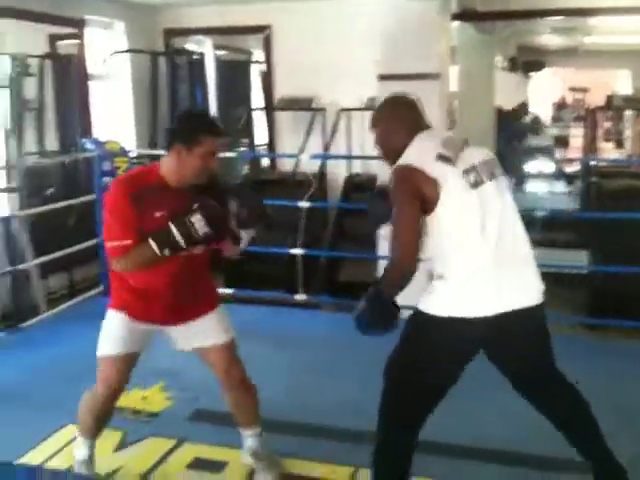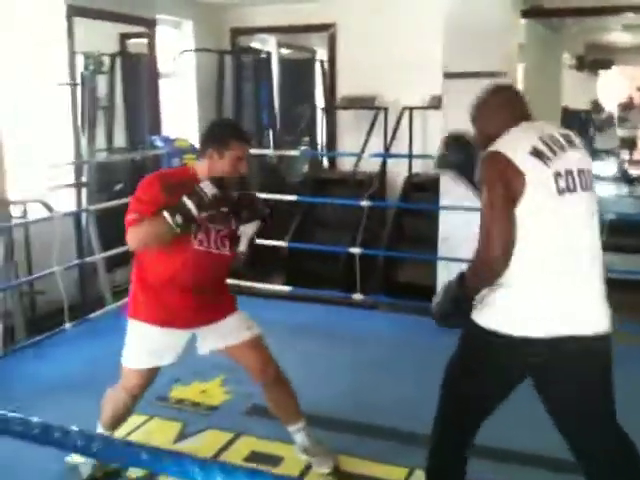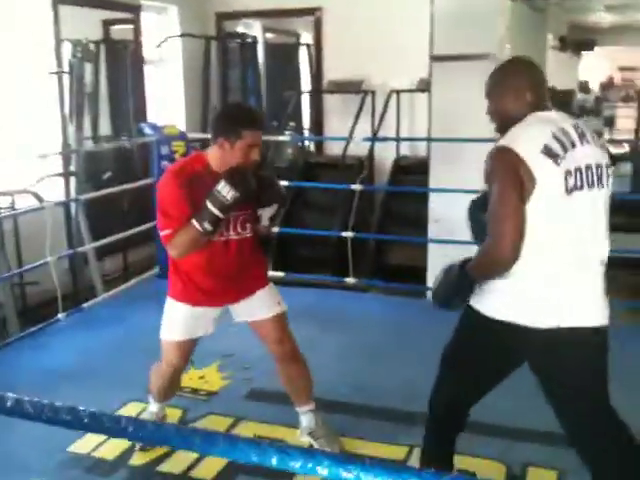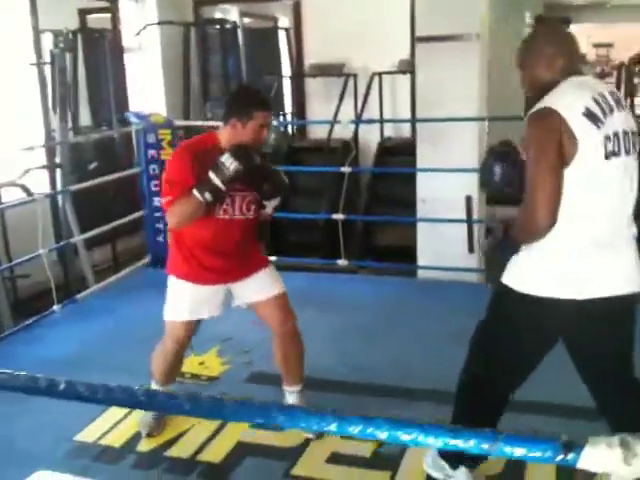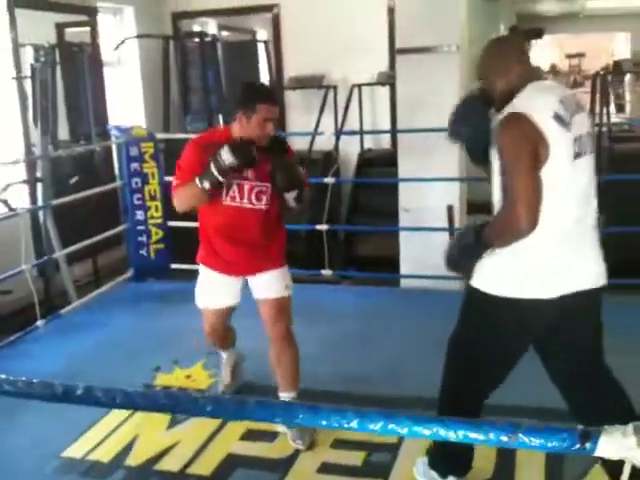
dt=0.4s
person 1, frame 1
left shoulder: (408, 172)
right shoulder: (475, 151)
left elbow: (403, 260)
left wrist: (377, 299)
left hip: (459, 304)
right hip: (520, 296)
left knee: (404, 393)
right knee: (547, 385)
person 1, frame 2
left shoulder: (498, 160)
right shoulder: (574, 147)
left elbow: (495, 255)
left wrist: (462, 289)
left hip: (514, 320)
right hip: (583, 317)
left knee: (458, 411)
right knee: (598, 433)
person 1, frame 3
left shoulder: (510, 154)
right shoulder: (591, 142)
left elbow: (504, 250)
left wrist: (465, 272)
left hip: (512, 309)
right hip: (581, 310)
left knee: (453, 390)
right knee: (594, 418)
person 1, frame 4
left shoulder: (548, 118)
left elbow: (539, 218)
left wrist: (507, 233)
right wrist: (528, 172)
left hip: (549, 282)
left knee: (488, 370)
person 1, frame 5
left shoulder: (516, 122)
right shoulder: (569, 104)
left elbow: (521, 219)
left wrist: (477, 238)
right wrist: (490, 149)
left hip: (519, 282)
right hip: (579, 274)
left knee: (466, 373)
right knee: (589, 379)
person 2, frame 1
left shoulder: (208, 189)
right shoulder: (128, 190)
left elbow: (227, 249)
right elbow: (122, 262)
left wrist: (237, 229)
right wrist: (177, 234)
left hip: (195, 302)
right hip: (135, 306)
left knee: (234, 376)
right knee: (108, 386)
left ankle: (254, 446)
person 2, frame 2
left shoulder: (229, 199)
right shoulder: (161, 184)
left elbow: (234, 258)
right elbow: (136, 239)
left wrist: (248, 228)
right wrist: (192, 205)
left hip: (216, 307)
right hip: (157, 309)
left knee: (268, 371)
right knee: (131, 387)
left ankle: (304, 440)
person 2, frame 3
left shoulder: (248, 175)
right shoulder: (178, 180)
right elbow: (177, 247)
left wrist: (268, 205)
right wrist: (217, 205)
left hip: (247, 280)
right hip: (192, 288)
left knee: (285, 348)
right knee: (172, 362)
left ankle: (311, 424)
right ankle: (154, 413)
person 2, frame 4
left shoulder: (251, 159)
right shoulder: (188, 156)
right elbow: (176, 218)
left wrist: (272, 195)
right wrist: (218, 179)
left hip: (248, 261)
right hip: (195, 268)
left knee: (286, 328)
right knee: (175, 340)
left ankle: (294, 403)
person 2, frame 5
left shoulder: (278, 149)
right shoulder: (203, 146)
left elbow: (297, 202)
right elbow: (181, 202)
left wrist: (289, 178)
right wrist: (218, 169)
left hip: (267, 257)
right hip: (218, 258)
left knee: (279, 330)
right knee: (213, 328)
right ankle: (231, 358)
